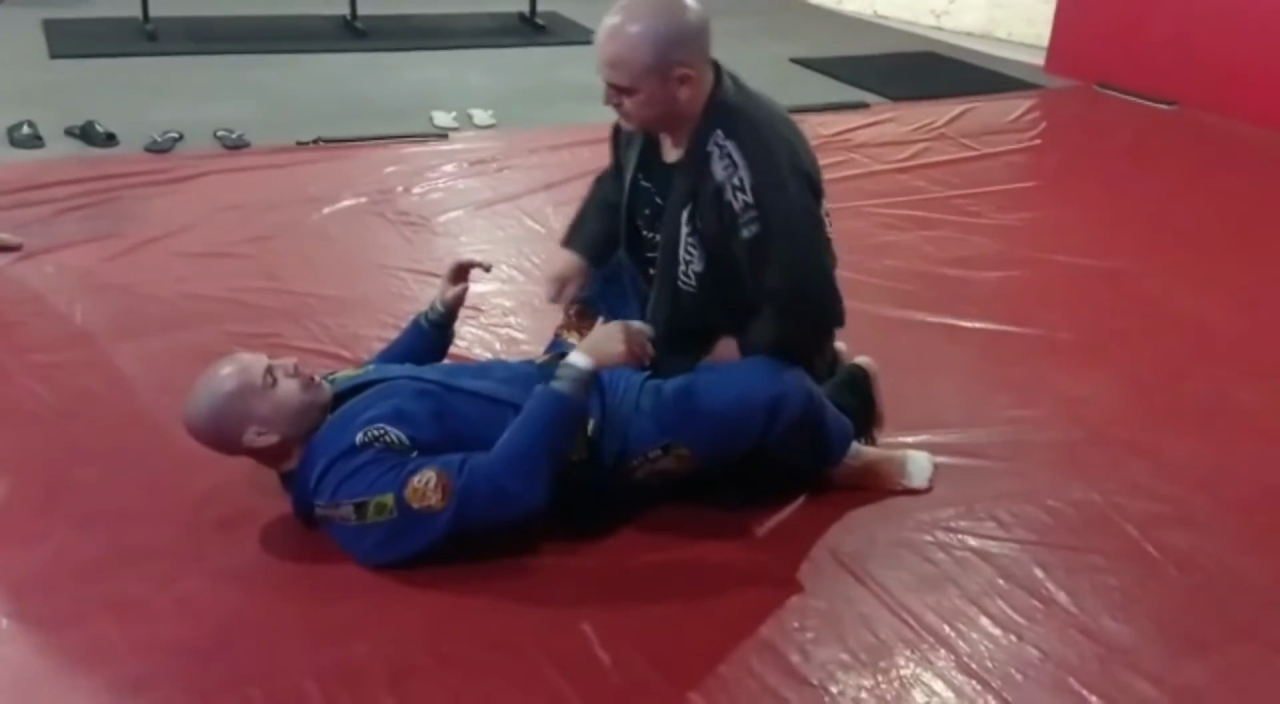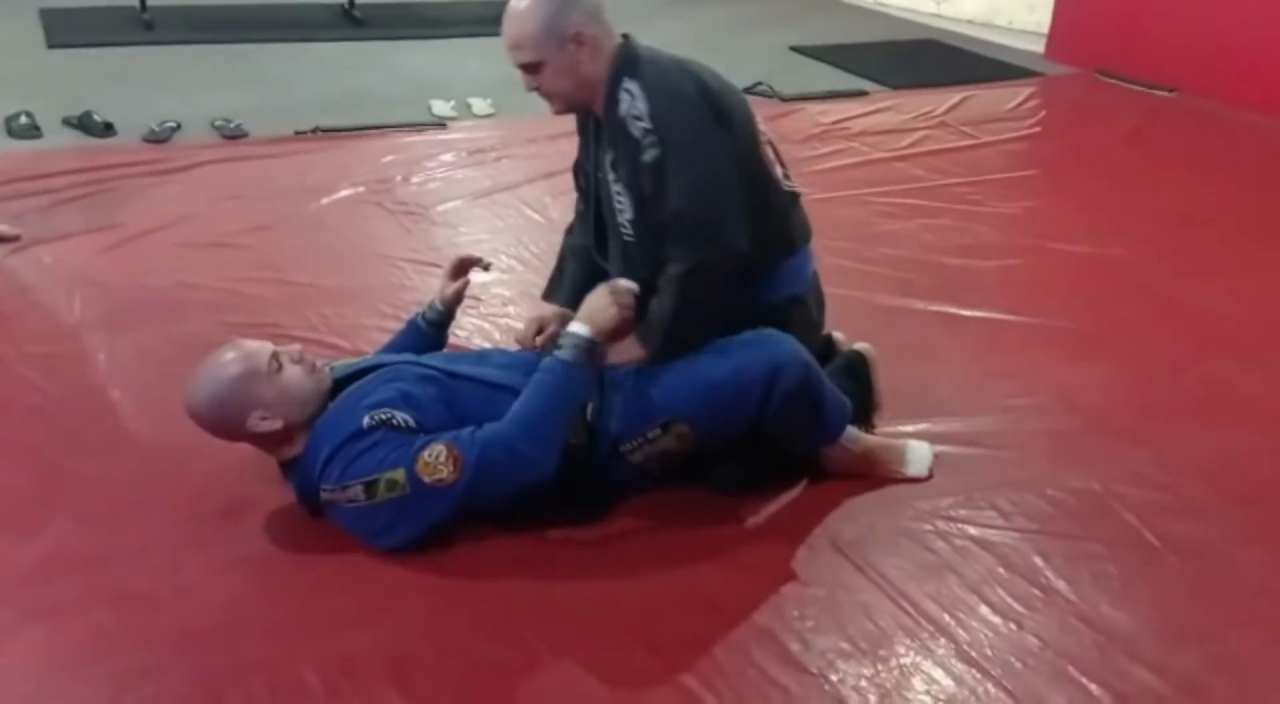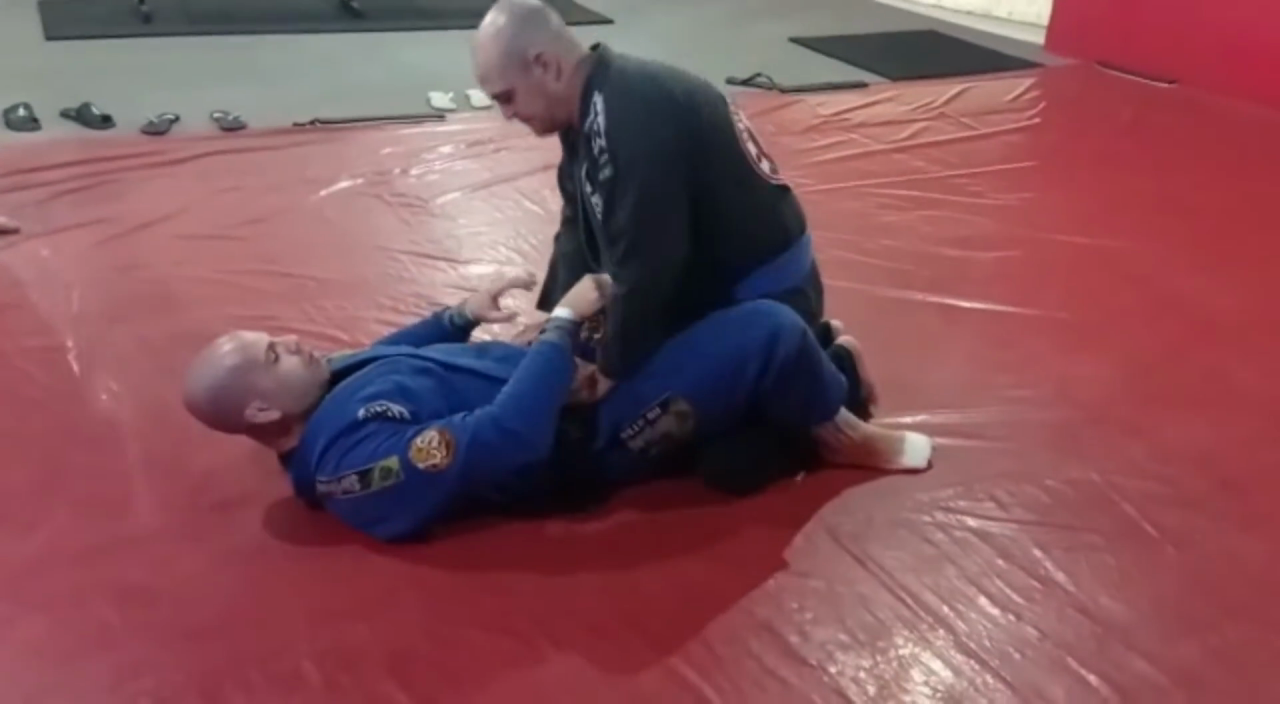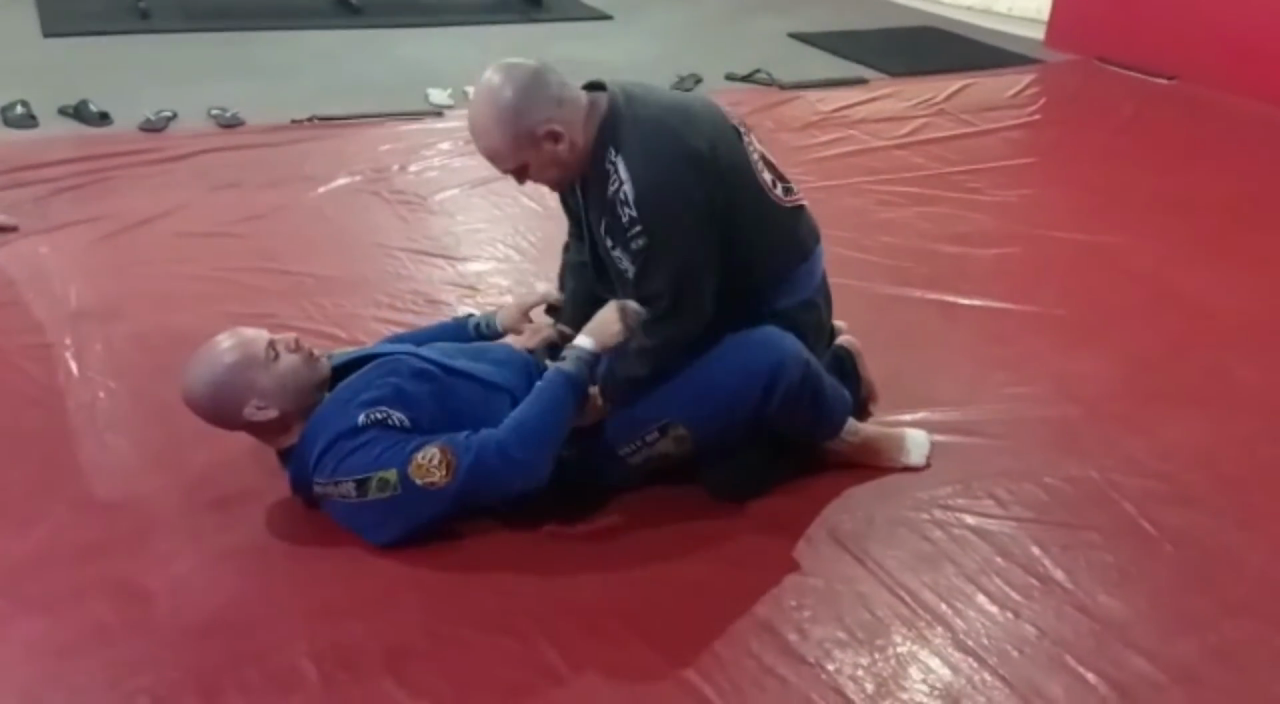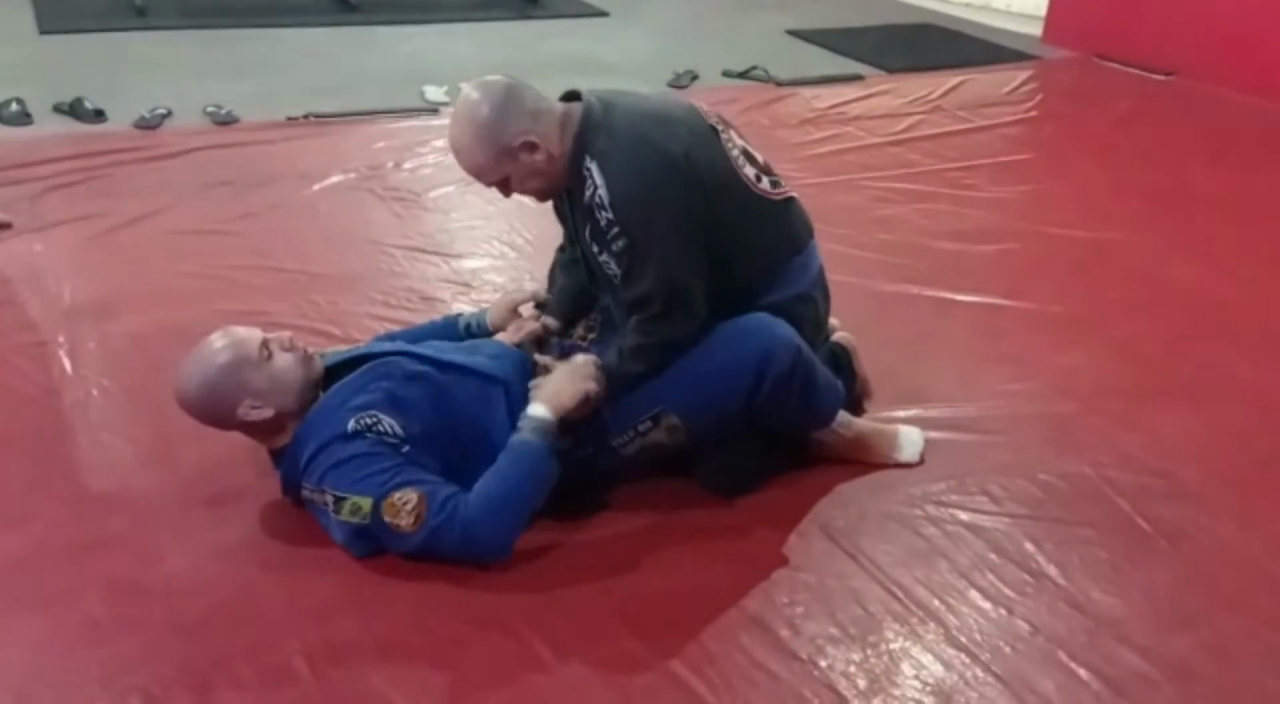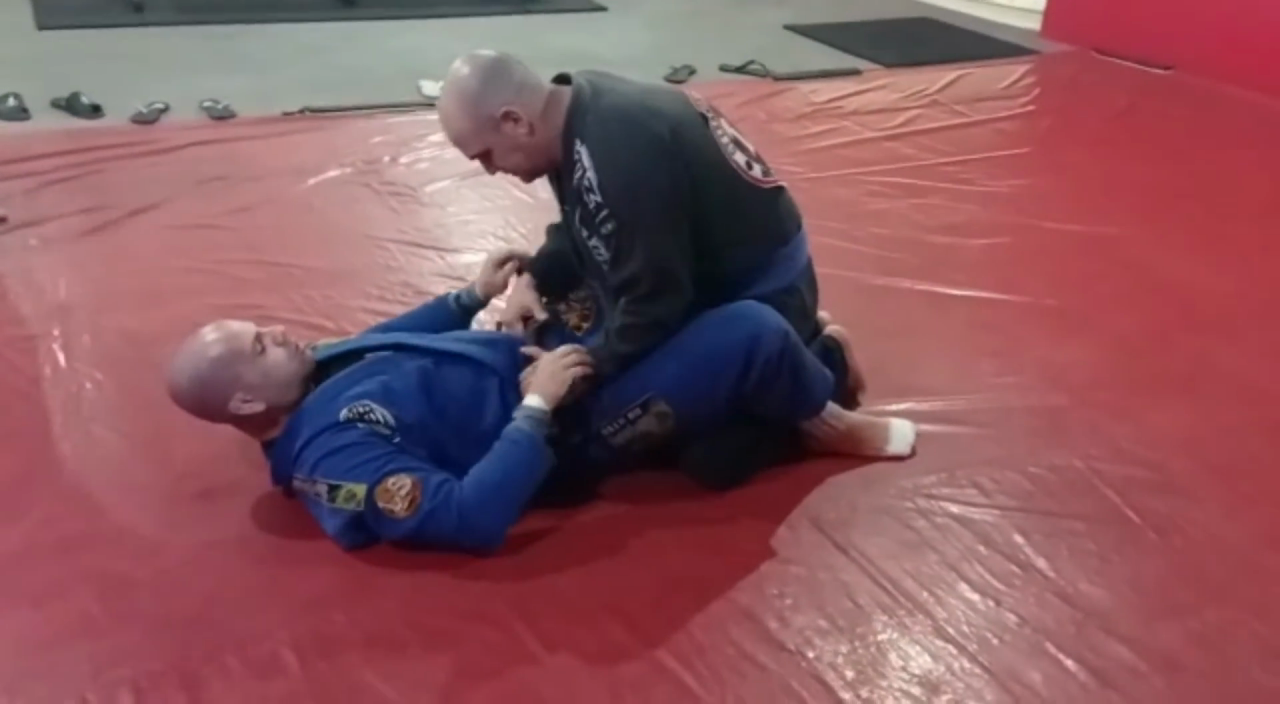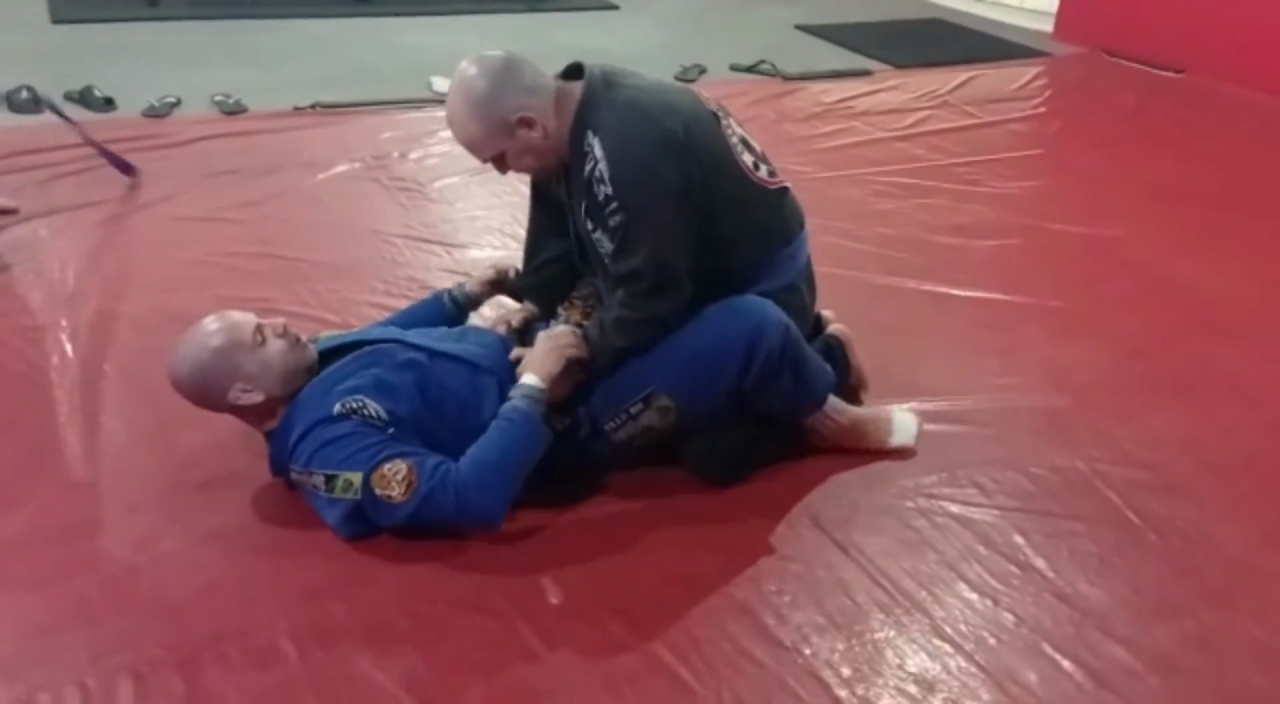
dt=0.4s
person 1, frame 1
left shoulder: (325, 409)
right shoulder: (353, 485)
right elbow: (507, 488)
left wrist: (440, 311)
right wrist: (581, 365)
left hip: (562, 381)
right hip: (596, 441)
right knee: (776, 389)
right ankle: (848, 462)
person 1, frame 2
left shoulder: (326, 404)
right shoulder: (360, 467)
right elbow: (518, 456)
left wrist: (438, 309)
right wrist: (584, 334)
left hip: (556, 369)
right hip: (596, 437)
right knee: (773, 360)
right ankle: (845, 450)
person 1, frame 3
left shoulder: (323, 398)
right shoulder: (357, 457)
left elbow: (388, 357)
right elbow: (511, 437)
left wrist: (461, 315)
right wrist: (564, 320)
left hip: (571, 379)
right hip: (591, 433)
right knee: (769, 330)
left ankle: (808, 361)
right ankle: (843, 437)
person 1, frame 4
left shoulder: (327, 387)
right shoulder: (353, 461)
left elbow: (404, 351)
right elbow: (512, 462)
left wrist: (493, 324)
right wrist: (585, 350)
left hip: (549, 377)
right hip: (588, 439)
right knee: (771, 359)
left ankle: (806, 346)
right ankle: (847, 438)
person 1, frame 5
left shoulder: (319, 385)
right shoulder: (341, 466)
left elbow: (396, 349)
right elbow: (483, 532)
left wrist: (481, 322)
right wrist: (545, 415)
left hip: (549, 375)
right hip: (581, 434)
right knee: (763, 346)
left ankle: (805, 358)
right ankle: (840, 433)
person 1, frame 6
left shoulder: (316, 376)
right shoulder: (336, 457)
left elbow: (387, 339)
right elbow: (473, 518)
left wrist: (471, 297)
right wrist: (538, 406)
left hip: (543, 356)
right hip: (571, 424)
right knee: (751, 333)
left ankle: (793, 355)
right ankle: (831, 426)
person 1, frame 7
left shoulder: (315, 367)
right shoulder: (329, 445)
left elbow: (391, 337)
right elbow: (469, 497)
left wrist: (464, 296)
right wrist: (534, 385)
left hip: (534, 353)
right hip: (570, 422)
right knee: (749, 328)
left ankle: (796, 362)
right ankle: (837, 420)
person 2, frame 1
left shoulder: (759, 166)
right shoulder: (650, 117)
left elbow: (808, 304)
right elbow: (619, 180)
left wrist: (742, 353)
right wrist: (580, 247)
left hip: (736, 351)
person 2, frame 2
left shoulder: (663, 106)
right shoulder: (606, 101)
left elbow: (708, 246)
right elbow: (595, 215)
left wrist: (650, 339)
right wrist: (563, 302)
left hip: (757, 304)
right hip: (693, 298)
person 2, frame 3
left shoulder: (630, 116)
right shoulder: (594, 105)
left elbow: (646, 264)
right elbow: (581, 225)
left wrist: (610, 369)
right wrist: (552, 317)
left hip: (760, 289)
right hip: (709, 279)
left knee: (731, 459)
person 2, frame 4
left shoulder: (652, 174)
right shoulder: (598, 119)
left elbow: (673, 316)
right elbow: (588, 244)
left wrist: (607, 394)
right wrist: (563, 329)
left hip: (771, 301)
right hip: (716, 286)
left knee: (732, 468)
left ankle: (834, 378)
right ankle: (812, 358)
person 2, frame 5
left shoulder: (631, 177)
right shoulder: (584, 123)
left elbow: (664, 318)
right elbow: (584, 244)
right wrist: (554, 319)
left hip: (769, 291)
right hip: (711, 276)
left knee: (723, 467)
left ankle: (829, 374)
person 2, frame 6
left shoulder: (619, 154)
right shoulder: (582, 105)
left elbow: (653, 301)
right elbow: (582, 226)
right wrist: (535, 279)
left hip: (759, 282)
right hip: (702, 267)
left knee: (715, 459)
left ankle: (823, 366)
right ankle: (796, 340)
person 2, frame 7
left shoulder: (632, 147)
right shoulder: (576, 103)
left elbow: (650, 295)
right elbow: (558, 220)
right wrist: (534, 303)
left hip: (759, 277)
right hip: (699, 262)
left knee: (716, 453)
